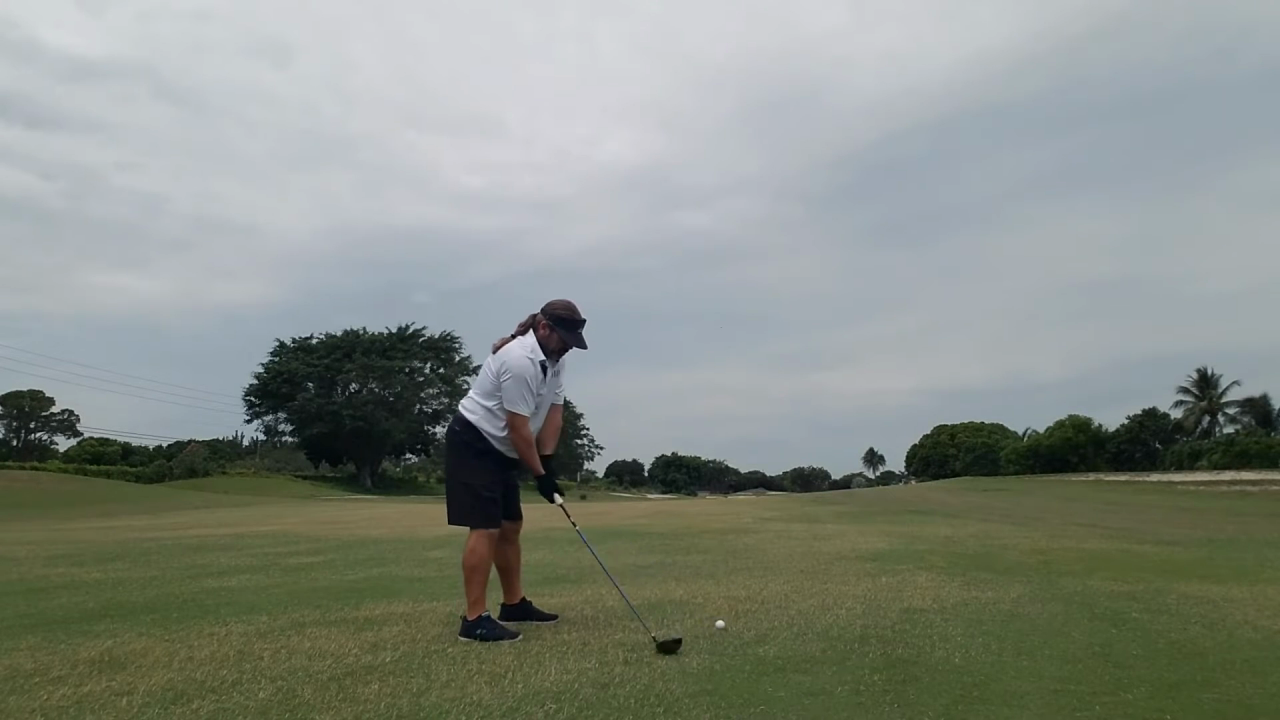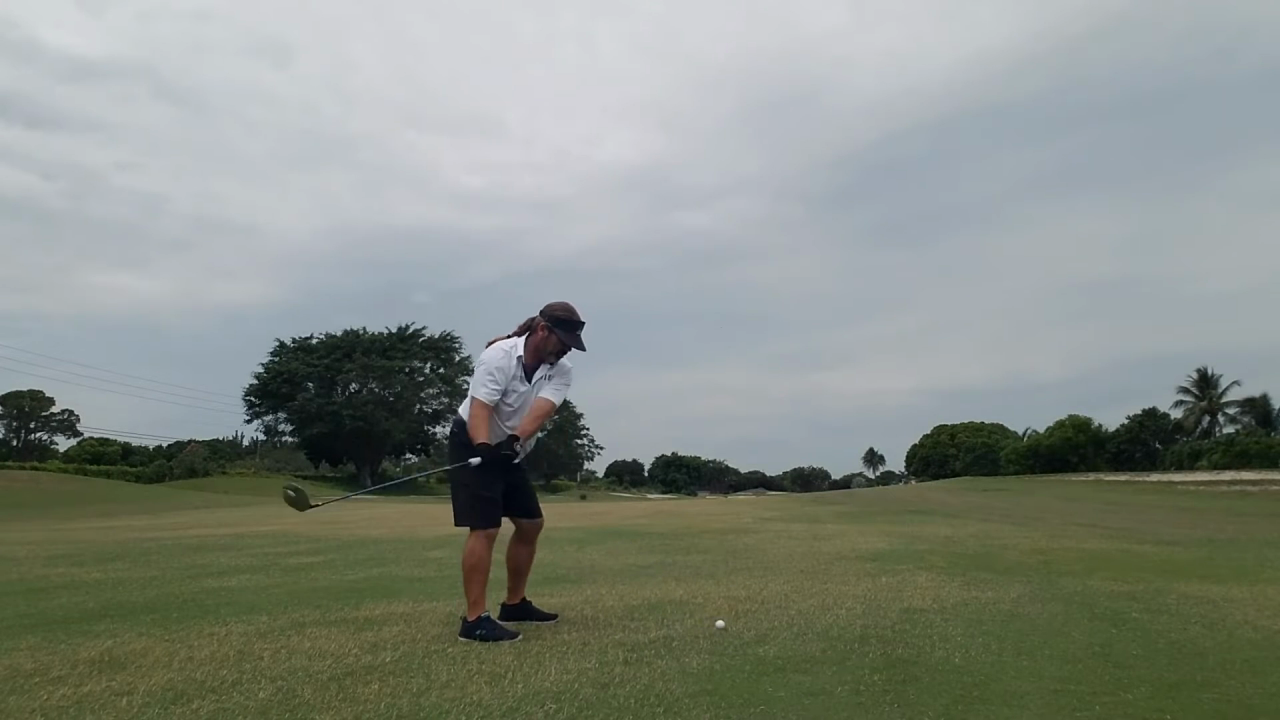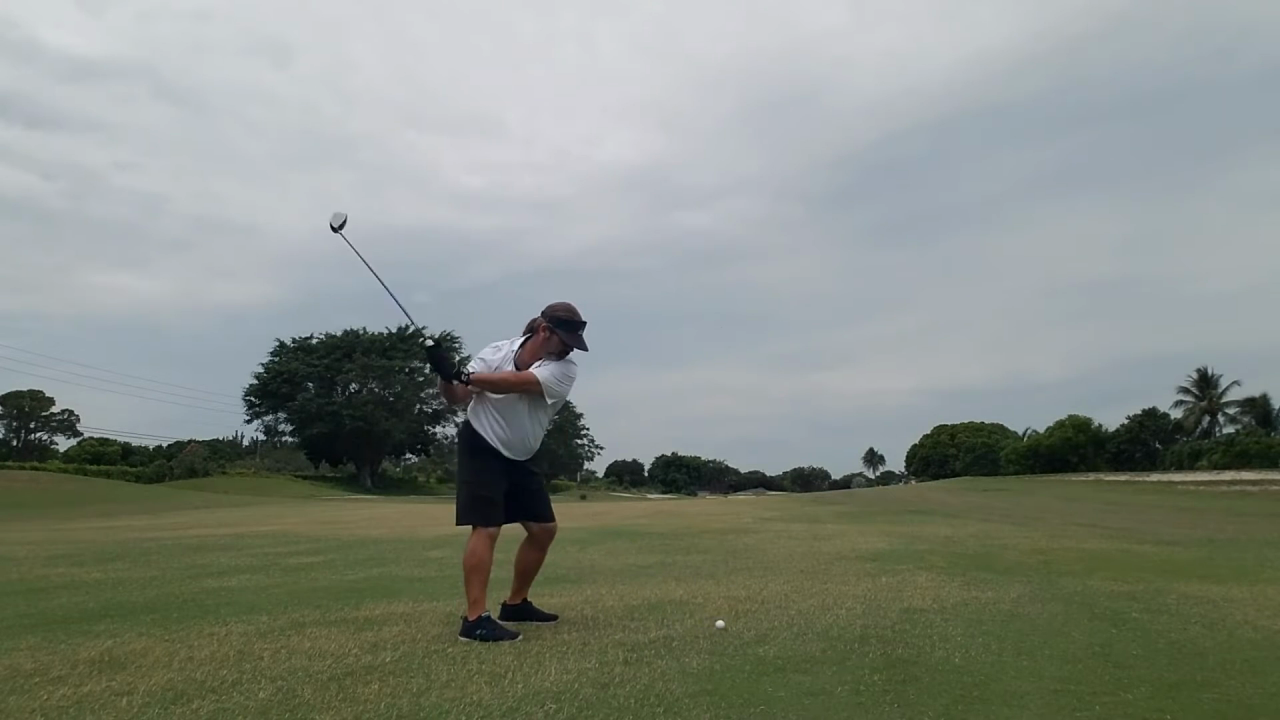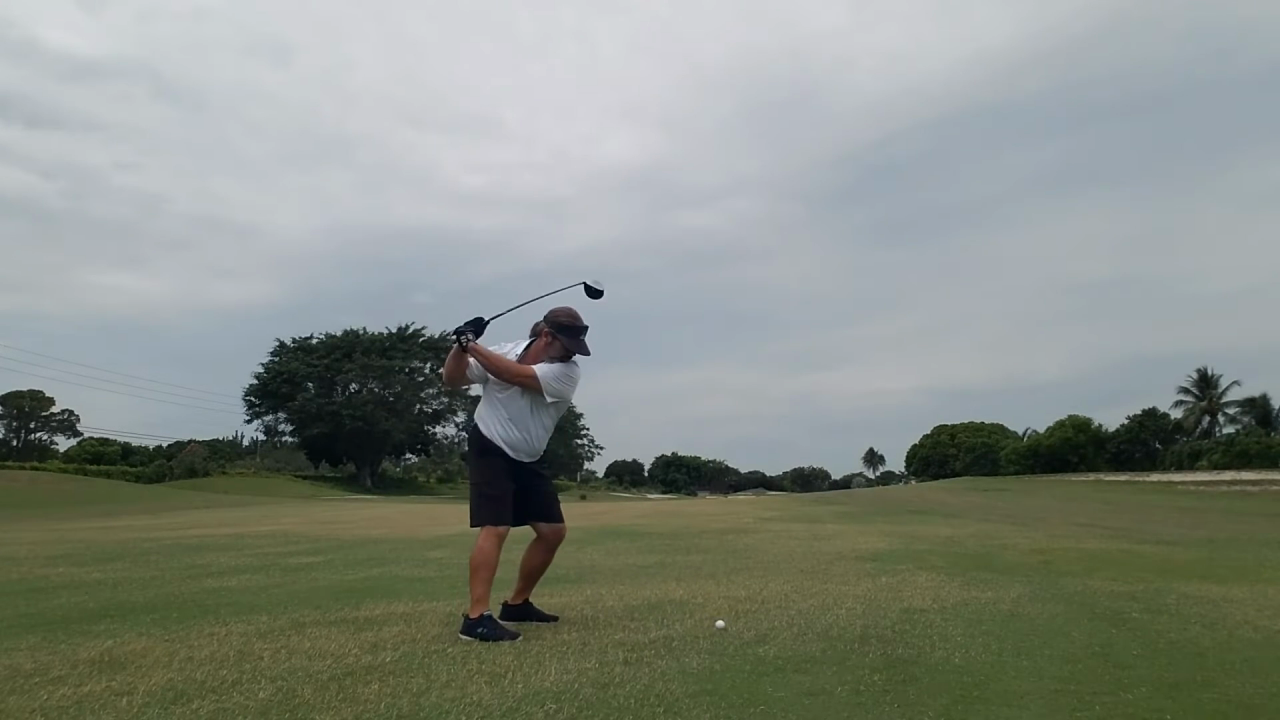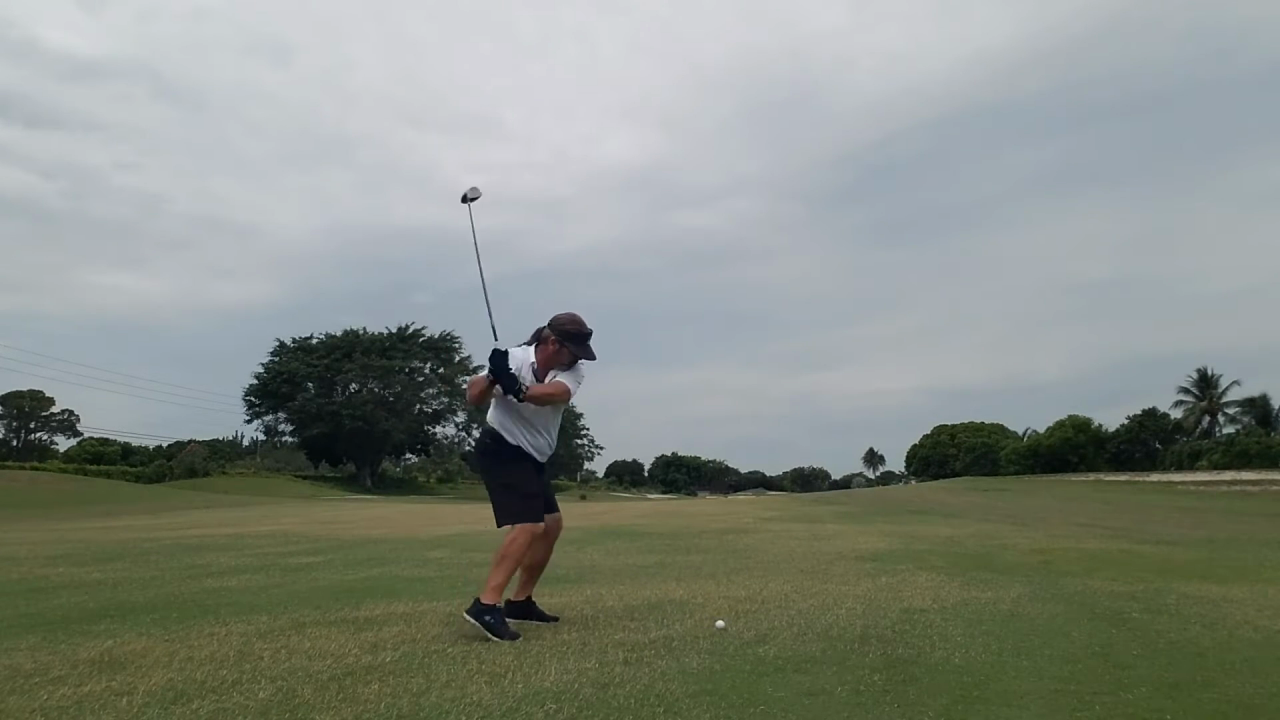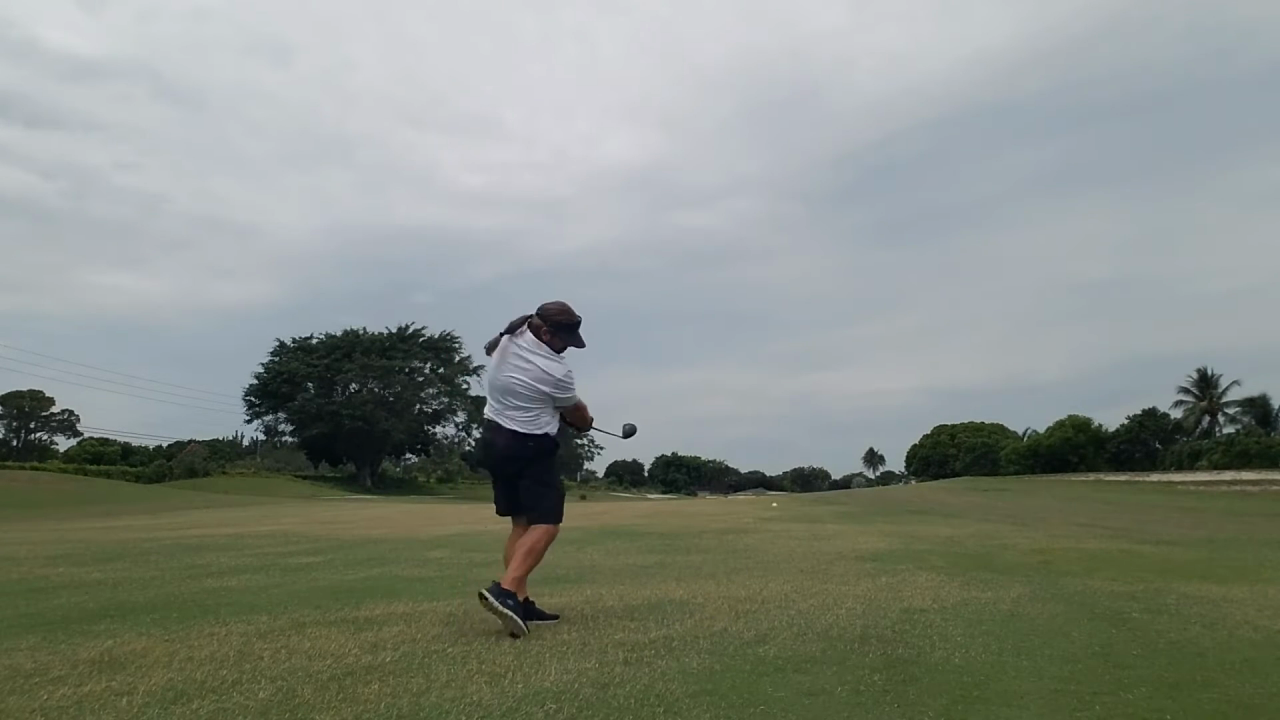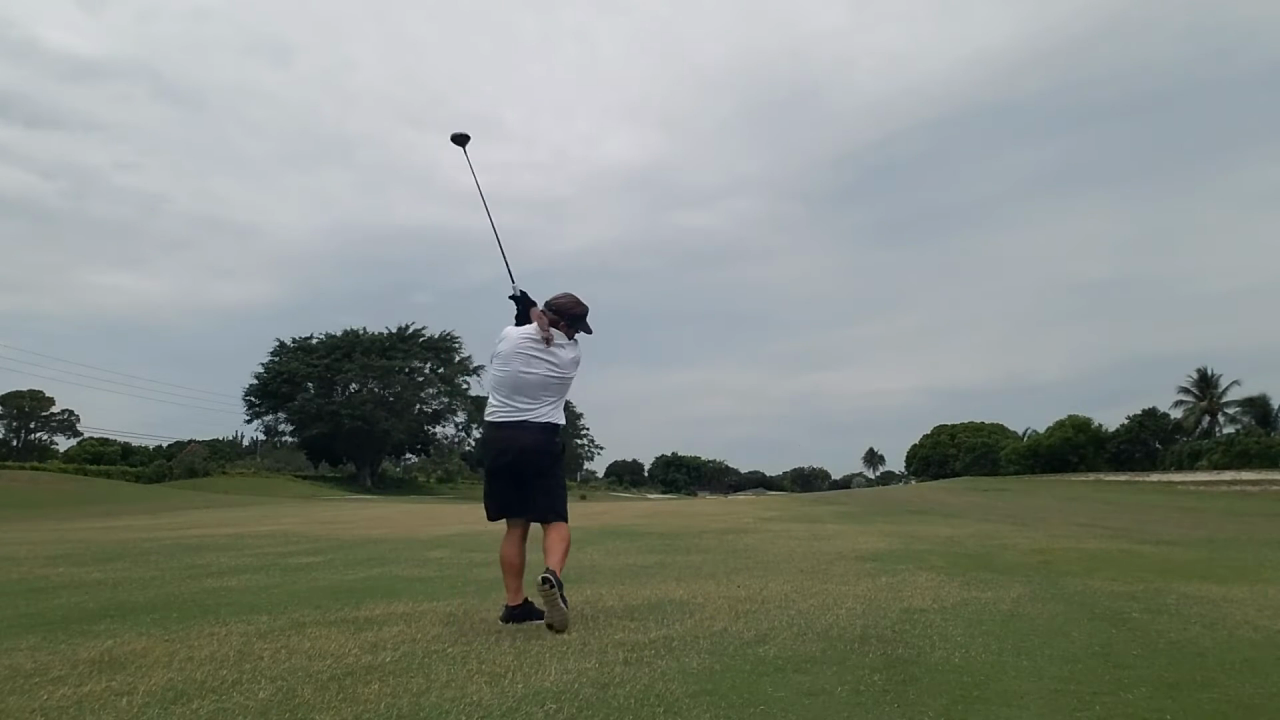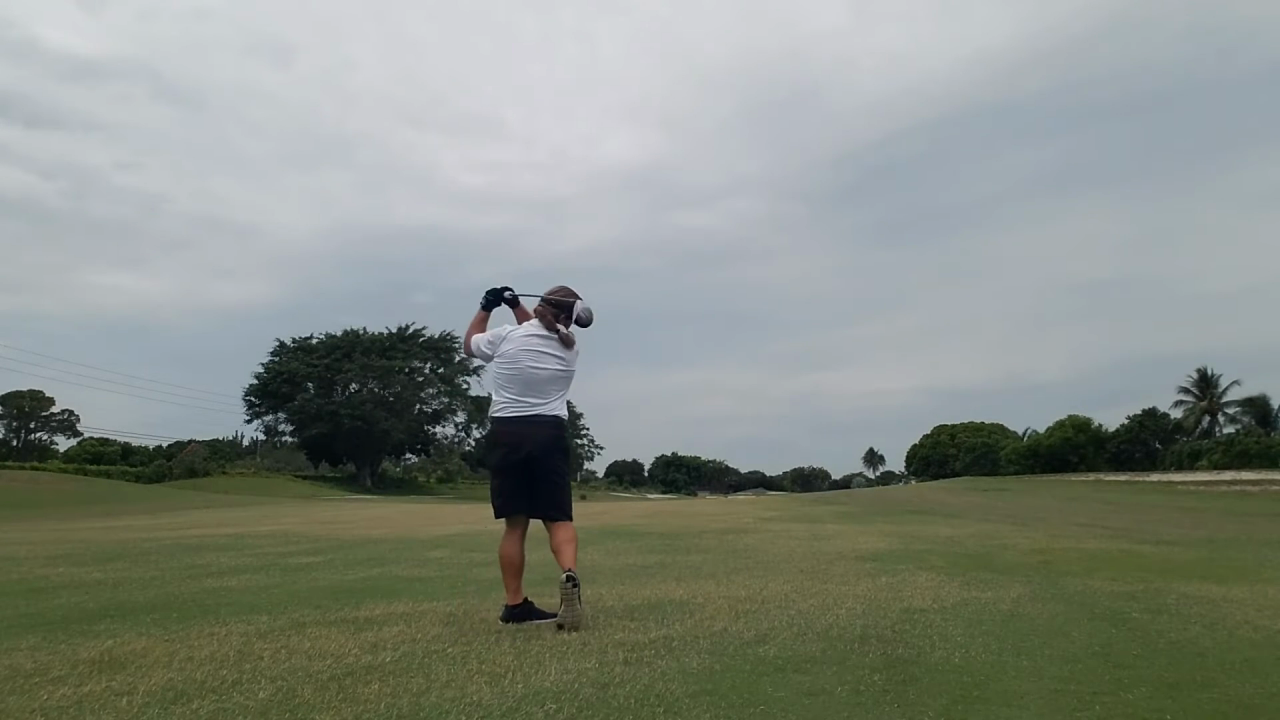
dt=0.2s
person 1, frame 1
left shoulder: (555, 363)
right shoulder: (518, 359)
left elbow: (553, 412)
right elbow: (518, 426)
left wrist: (546, 460)
right wrist: (539, 473)
left hip: (502, 452)
right hip: (472, 444)
left knee: (510, 526)
right knee: (485, 528)
left ankle: (515, 603)
right ankle: (474, 618)
person 1, frame 2
left shoulder: (561, 371)
right shoulder: (500, 355)
left elbow: (541, 409)
right elbow: (479, 408)
left wrist: (514, 441)
right wrist: (484, 446)
left hip: (510, 455)
right hip: (473, 448)
left knee: (530, 524)
right knee: (484, 529)
left ankle: (514, 603)
right ankle: (475, 619)
person 1, frame 3
left shoulder: (564, 370)
right shoulder: (498, 352)
left elbow: (517, 382)
right elbow: (455, 397)
left wrist: (467, 376)
right wrist: (448, 375)
left hip: (521, 459)
right hip: (480, 449)
left knee: (544, 529)
right knee: (486, 529)
left ankle: (515, 604)
right ankle: (475, 619)
person 1, frame 4
left shoulder: (568, 372)
right shoulder: (505, 352)
left elbow: (515, 375)
right elbow: (452, 379)
left wrist: (473, 347)
right wrist: (461, 345)
left hip: (527, 461)
right hip: (489, 452)
left knee: (553, 531)
right knee: (495, 528)
left ankle: (517, 604)
right ankle: (477, 617)
person 1, frame 5
left shoulder: (574, 371)
right shoulder: (515, 362)
left elbow: (553, 396)
right elbow: (473, 396)
left wrist: (517, 389)
right wrist: (492, 377)
left hip: (527, 457)
right hip: (503, 452)
left knee: (551, 524)
right knee: (529, 525)
left ankle: (519, 600)
right ankle: (486, 605)
person 1, frame 6
left shoulder: (506, 342)
right shoulder: (556, 370)
right elbow: (575, 413)
right wrist: (584, 422)
left hip: (495, 441)
right hip: (528, 448)
left knee: (523, 521)
right knee: (545, 524)
left ankle: (514, 597)
right ankle: (504, 589)
person 1, frame 7
left shoulder: (509, 337)
right shoulder: (570, 354)
left wrist: (526, 314)
right wrist: (531, 309)
left hip: (498, 438)
right hip: (541, 440)
left knee: (515, 524)
right knee: (555, 520)
left ankle: (515, 603)
right ankle: (552, 575)
person 1, frame 8
left shoulder: (507, 336)
right shoulder: (570, 347)
left elbow: (470, 345)
left wrist: (486, 307)
right wrist: (518, 306)
left hip: (506, 435)
right hip: (549, 435)
left knee: (515, 523)
right knee: (559, 518)
left ankle: (515, 603)
right ankle: (570, 574)
